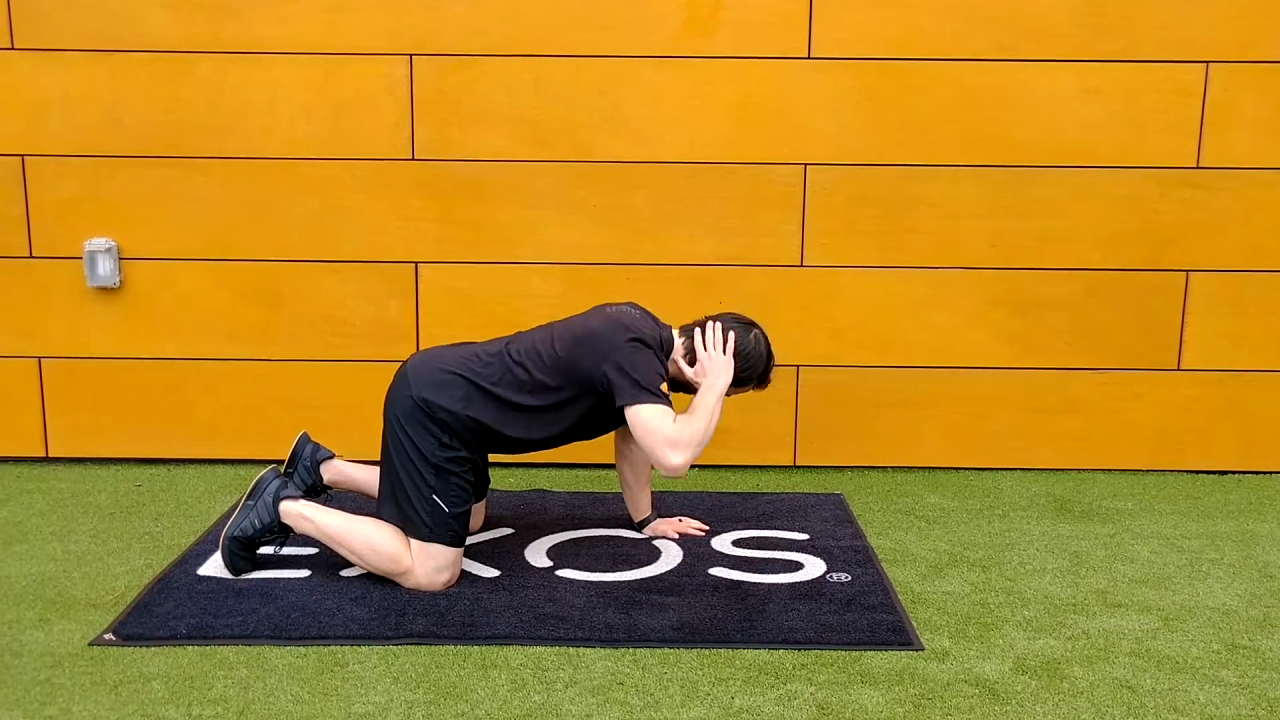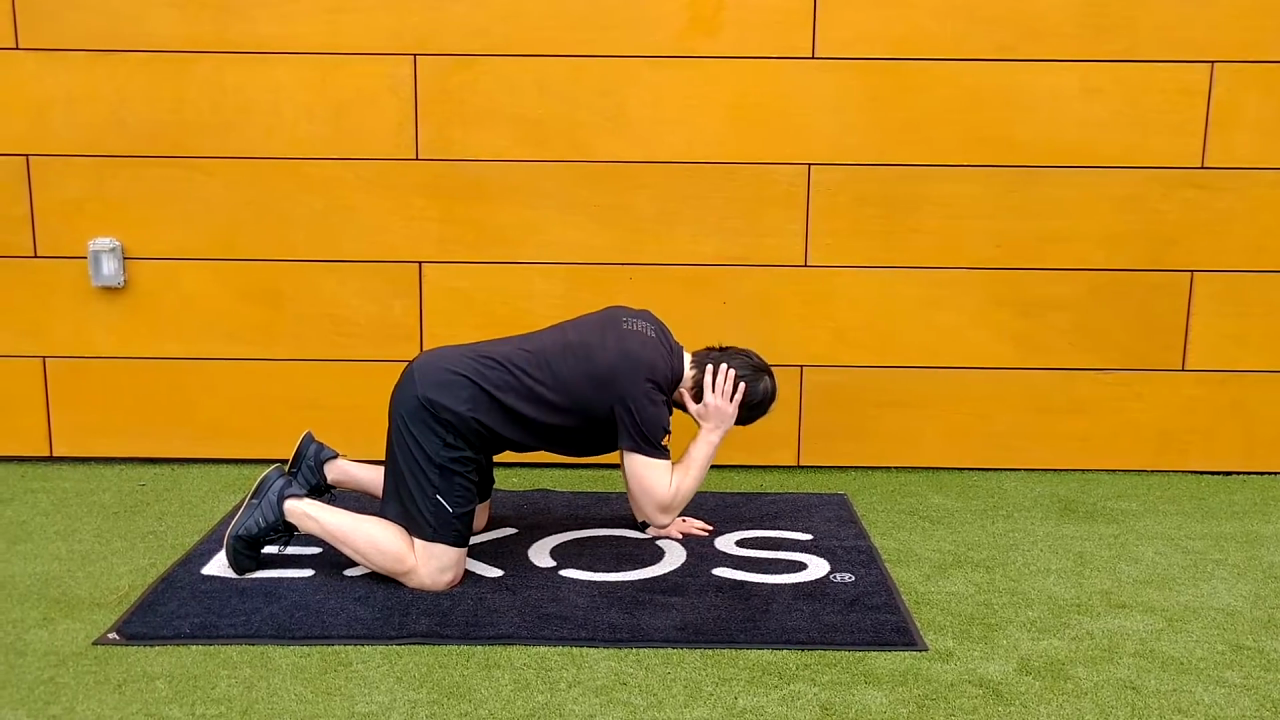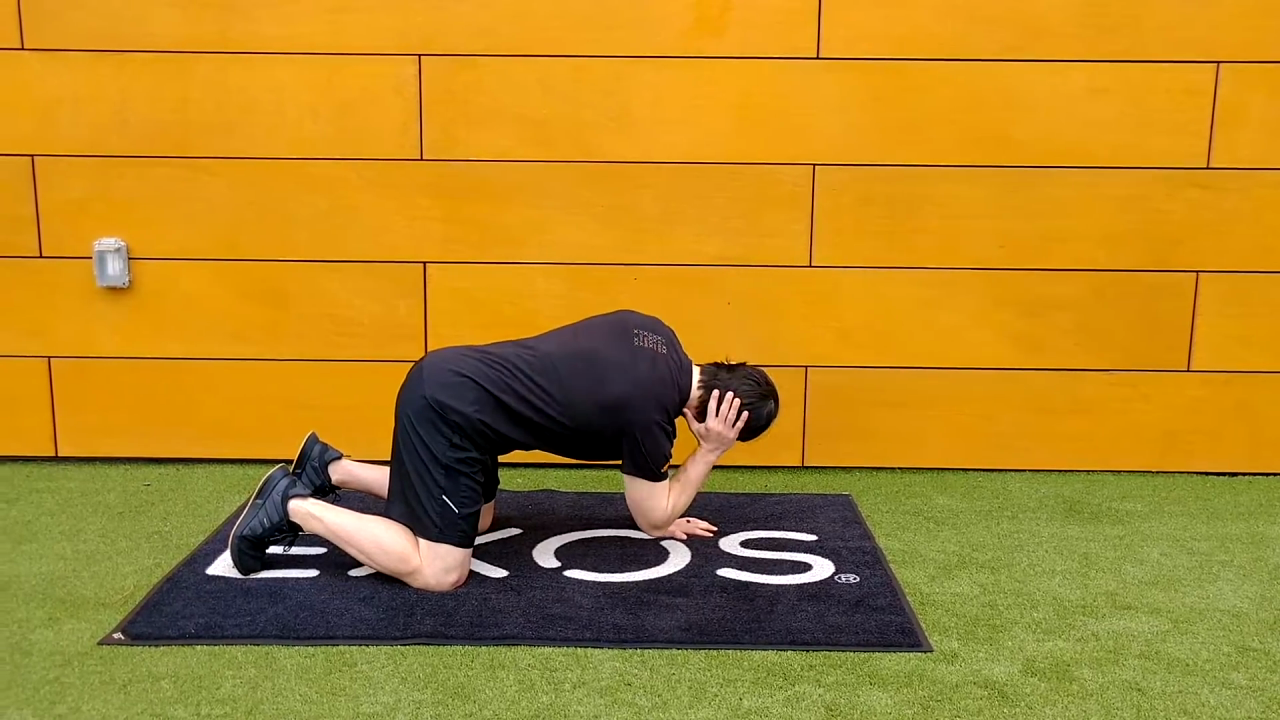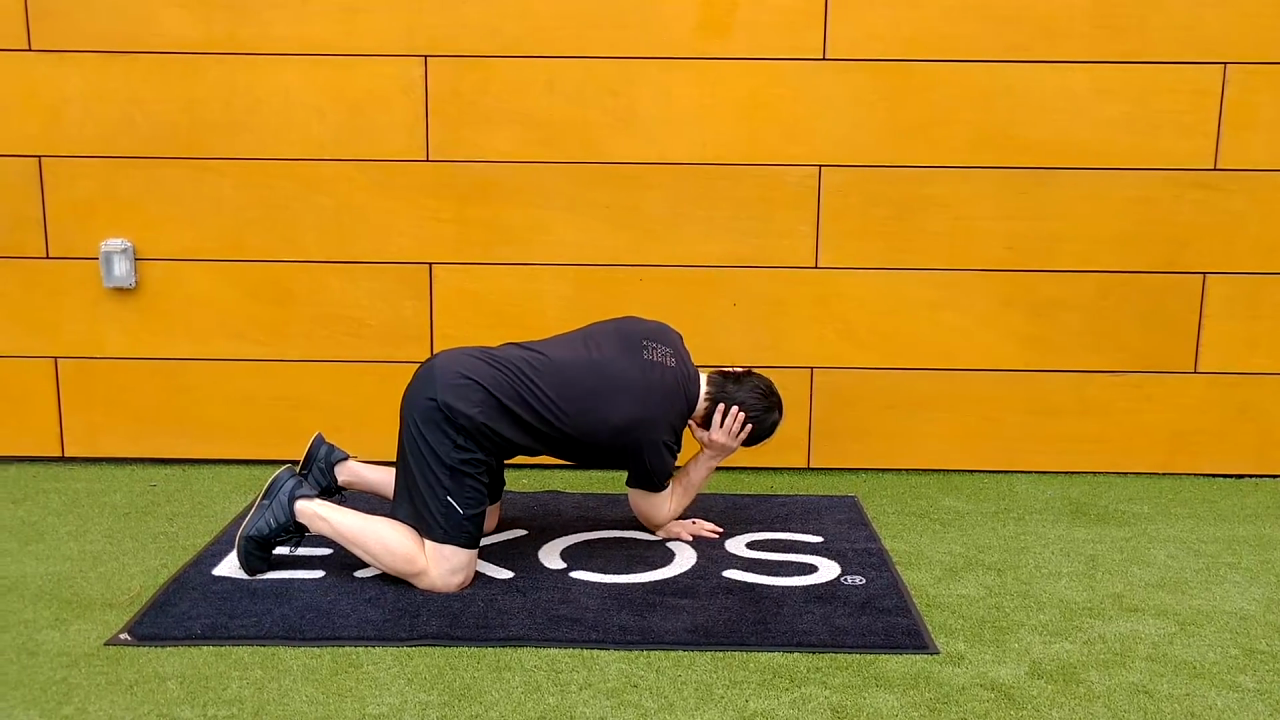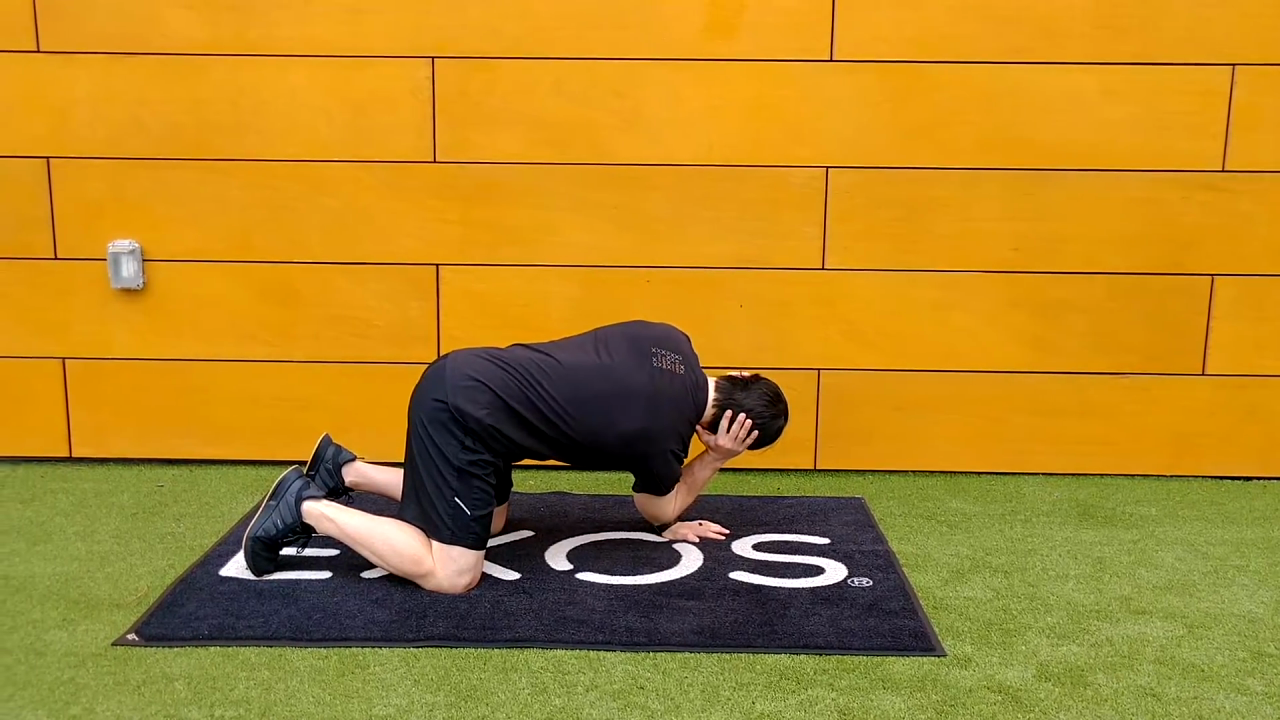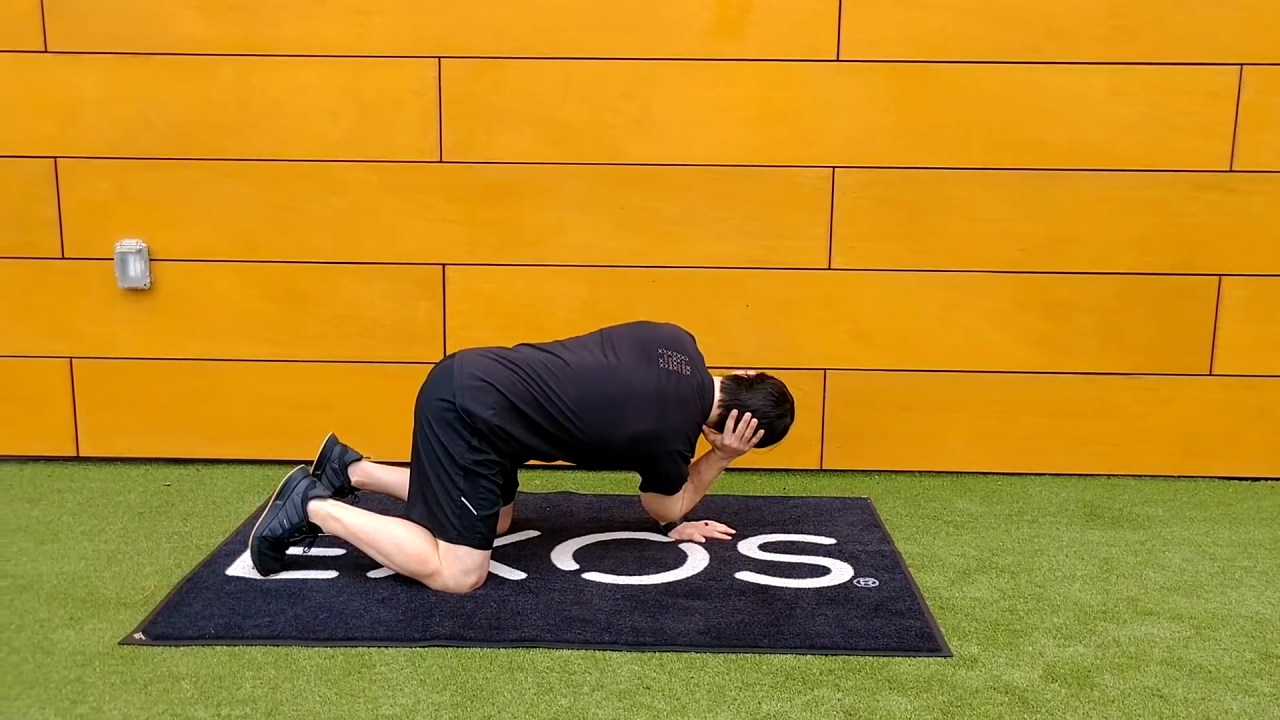
dt=0.3s
person 1, frame 1
left shoulder: (643, 332)
right shoulder: (635, 355)
left elbow: (635, 434)
right elbow: (673, 455)
left wrist: (645, 519)
right wrist: (714, 387)
left hip: (440, 388)
right hip: (433, 407)
left knee: (468, 518)
right knee: (431, 572)
left ankle: (321, 468)
right ankle: (283, 507)
person 1, frame 2
left shoulder: (652, 338)
right shoulder: (644, 387)
left elbow: (633, 442)
right elbow: (663, 506)
left wrist: (647, 522)
right wrist: (713, 433)
left hip: (443, 384)
right hip: (441, 409)
left knee: (471, 519)
right knee: (435, 572)
left ankle: (325, 468)
right ankle: (288, 506)
person 1, frame 3
left shoulder: (657, 337)
right shoulder: (649, 410)
right elbow: (652, 518)
left wrist: (664, 515)
right wrist: (710, 452)
left hip: (449, 381)
right hip: (447, 410)
left knee: (476, 519)
right knee: (439, 572)
left ankle: (329, 468)
right ankle: (293, 504)
person 1, frame 4
left shoulder: (665, 343)
right shoulder: (655, 426)
right elbow: (655, 515)
left wrist: (669, 520)
right wrist: (711, 459)
left hip: (454, 381)
right hip: (453, 413)
left knee: (482, 519)
right knee: (445, 573)
left ankle: (336, 468)
right ankle: (299, 506)
person 1, frame 5
left shoulder: (673, 345)
right shoulder: (663, 433)
right elbow: (659, 504)
left wrist: (670, 524)
right wrist: (716, 459)
left hip: (463, 379)
right hip: (462, 414)
left knee: (490, 519)
right knee: (452, 574)
left ankle: (343, 468)
right ankle: (307, 506)
person 1, frame 6
left shoulder: (679, 346)
right shoulder: (671, 432)
right elbow: (665, 505)
left wrist: (675, 524)
right wrist: (722, 458)
left hip: (470, 378)
right hip: (468, 413)
left knee: (495, 519)
right knee: (459, 572)
left ankle: (349, 468)
right ankle: (314, 506)
